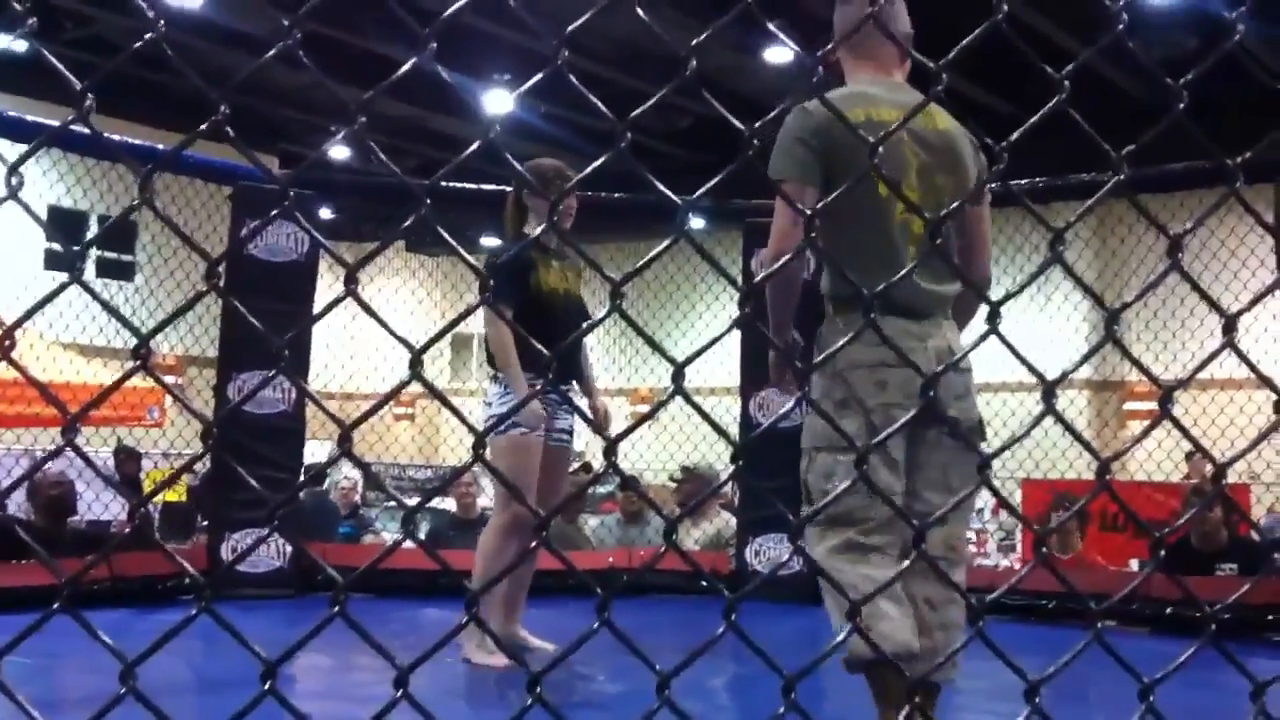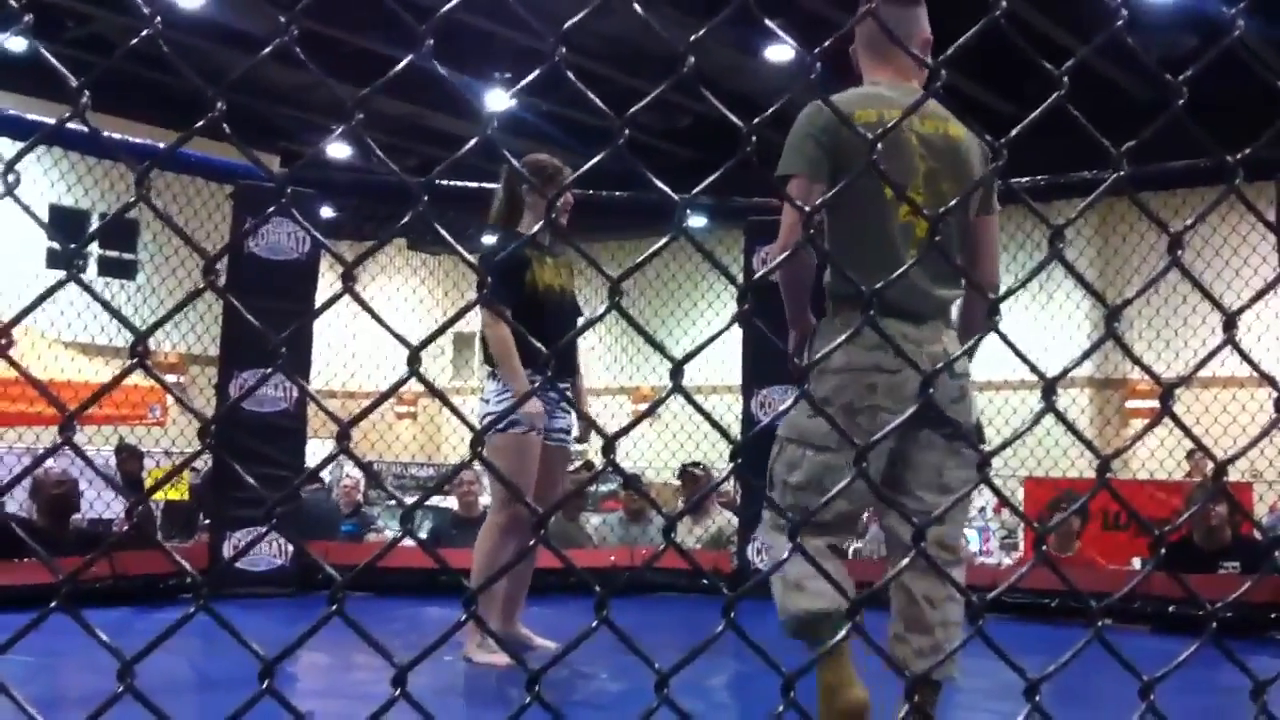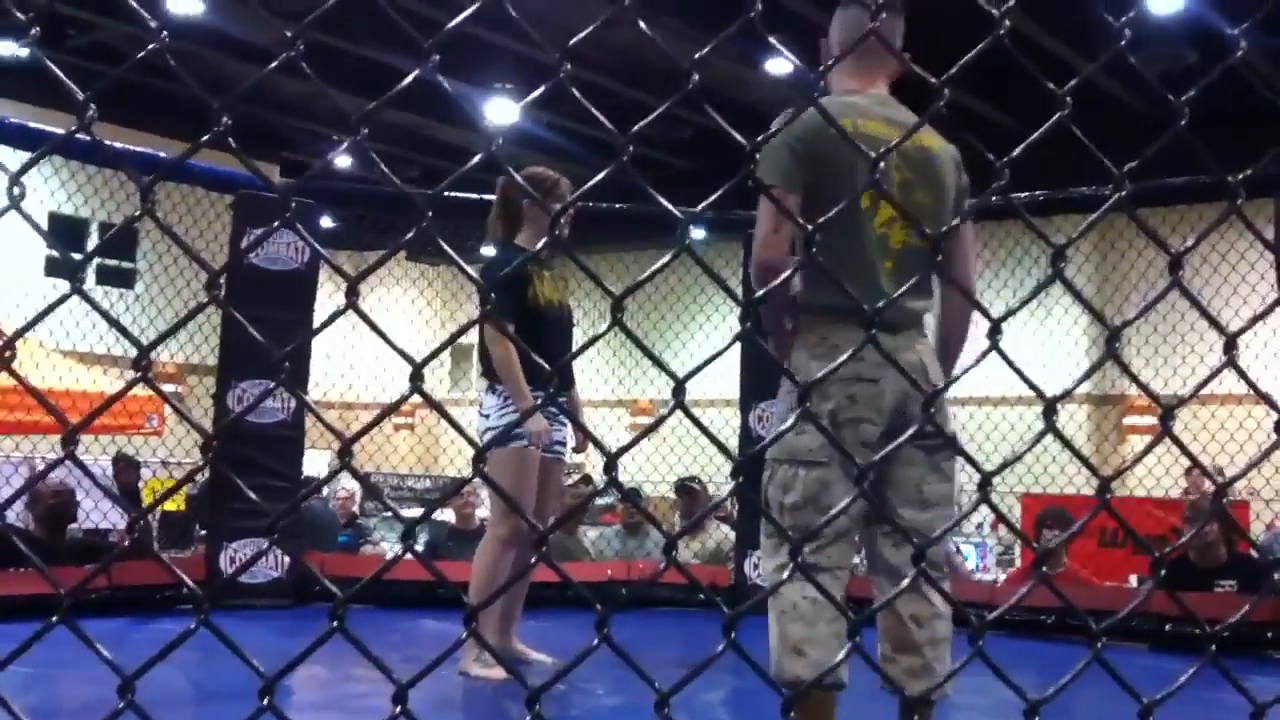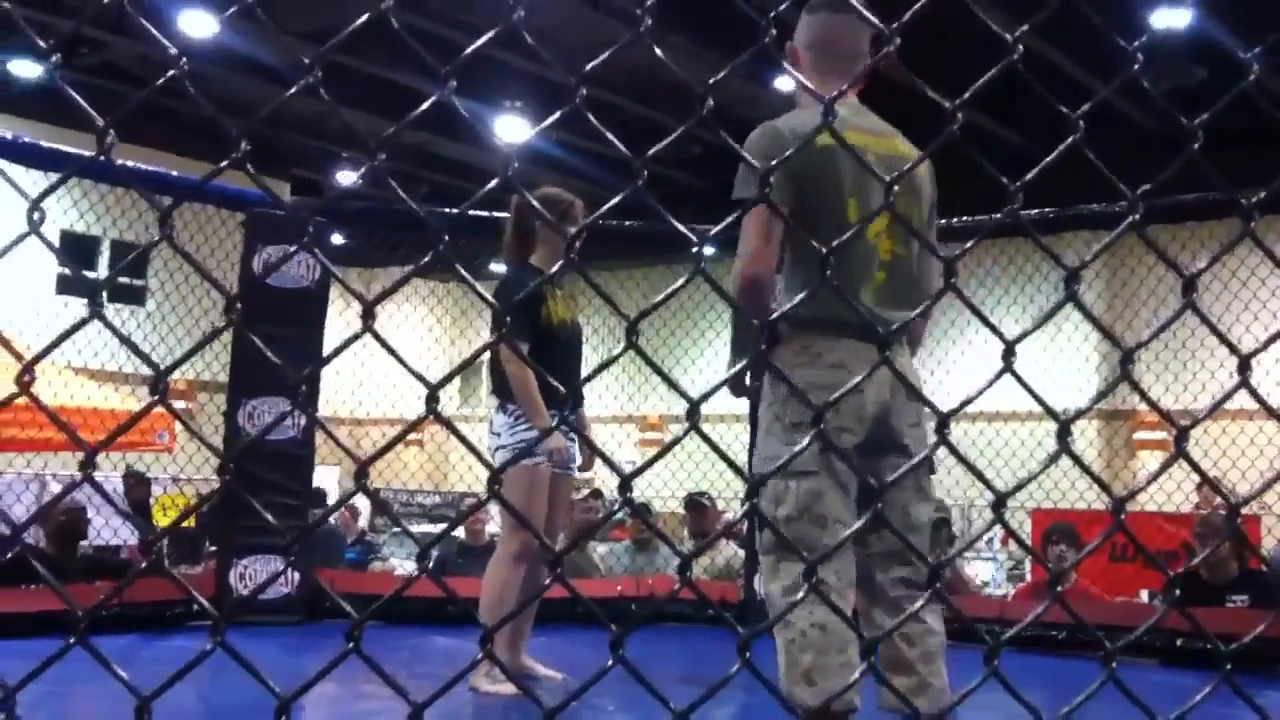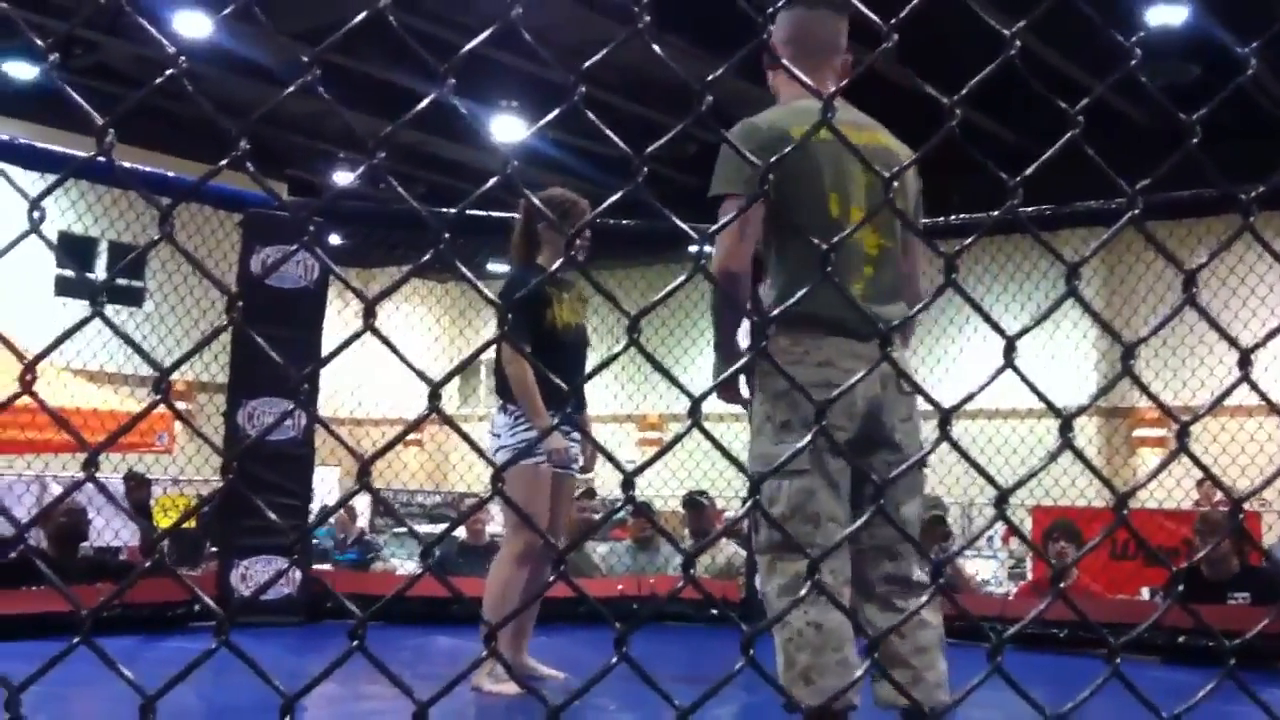
dt=0.4s
person 1, frame 1
left shoulder: (814, 118)
right shoulder: (957, 134)
left elbow: (784, 251)
right elbow: (978, 271)
left wrist: (780, 338)
left hip: (860, 347)
right hip: (941, 350)
left knee: (852, 536)
right knee: (936, 544)
person 1, frame 2
left shoulder: (828, 117)
right shoulder: (969, 141)
left elbow: (791, 244)
right elbow: (986, 280)
left wrist: (799, 326)
left hip: (856, 346)
right hip: (939, 355)
left knee: (799, 520)
right knee: (932, 542)
person 1, frame 3
left shoulder: (803, 126)
right shoulder: (941, 149)
left elbow: (770, 256)
right elbow: (962, 288)
left wrist: (780, 331)
left hip: (832, 355)
right hip: (914, 362)
left knee: (805, 549)
right knee: (916, 557)
person 1, frame 4
left shoulder: (781, 137)
right shoulder: (911, 156)
left elbow: (755, 271)
right elbow: (928, 290)
left wrist: (753, 343)
left hip: (814, 367)
right hip: (894, 374)
left knee: (807, 564)
right knee: (905, 569)
person 1, frame 5
left shoulder: (760, 134)
right shoulder: (896, 150)
left elbow: (731, 264)
right elbow: (913, 286)
left wrist: (727, 348)
left hip: (804, 362)
right hip: (885, 369)
left knee: (805, 561)
right knee: (897, 566)
person 2, frame 1
left shoulder: (568, 262)
right shoulder: (513, 255)
right elbow: (497, 325)
left wrist: (593, 393)
right wrist: (523, 393)
left hip: (558, 398)
right hip: (519, 393)
left knee: (543, 517)
right knee: (513, 512)
left ankle: (509, 624)
right ankle: (476, 631)
person 2, frame 2
left shoulder: (560, 259)
right shoulder: (506, 252)
right elbow: (495, 324)
left wrist: (579, 398)
right wrist: (523, 391)
left hip: (555, 395)
right hip: (516, 392)
left knee: (540, 517)
right knee: (510, 512)
left ankle: (509, 622)
right ankle: (478, 631)
person 2, frame 3
left shoulder: (551, 270)
right shoulder: (506, 264)
right elbow: (498, 339)
left wrist: (576, 413)
right wrist: (527, 409)
left hip: (551, 410)
right hip: (514, 406)
left knee: (536, 531)
right knee: (508, 526)
left ankle: (504, 637)
right ankle: (474, 646)
person 2, frame 4
left shoulder: (560, 289)
right shoulder: (519, 284)
right elbow: (513, 359)
left wrist: (582, 429)
right wrist: (545, 428)
left hip: (558, 427)
right hip: (524, 423)
left knee: (545, 547)
right knee: (519, 542)
left ankle: (514, 654)
right ankle: (485, 663)
person 2, frame 5
left shoulder: (571, 291)
right shoulder: (525, 285)
right elbow: (514, 360)
left wrist: (583, 433)
right wrist: (545, 428)
left hip: (561, 427)
right hip: (526, 424)
left knee: (549, 546)
right knee: (523, 542)
left ankle: (516, 653)
right ankle: (488, 661)
